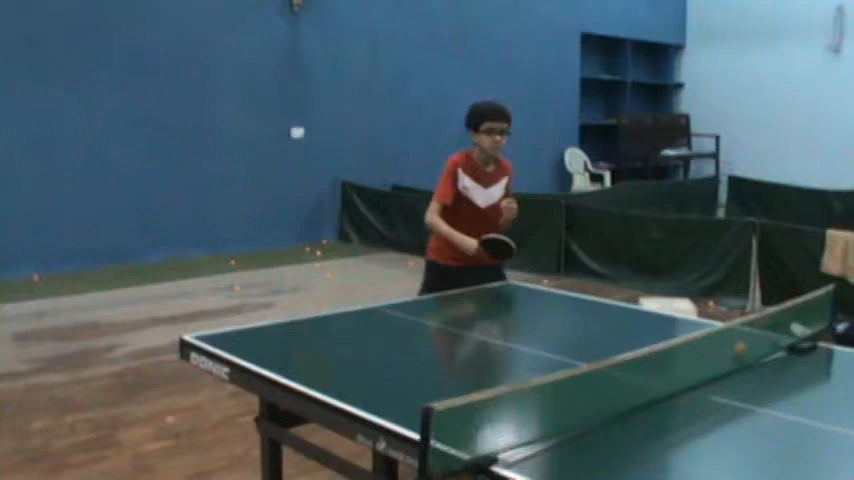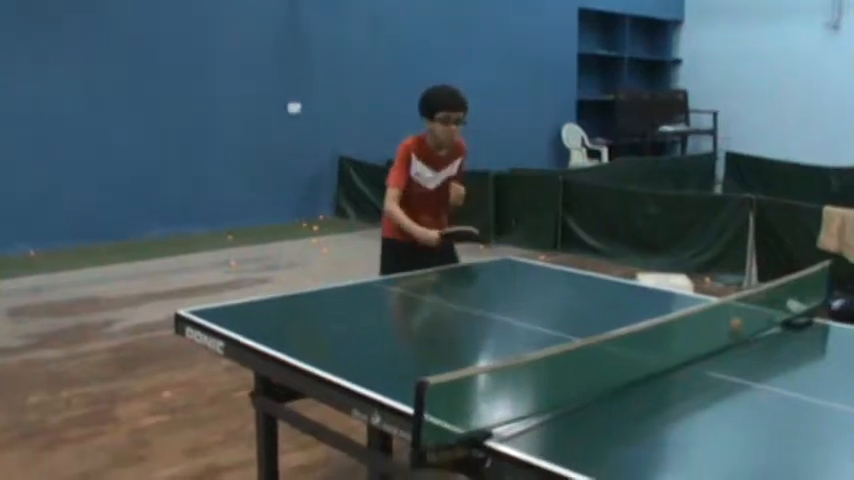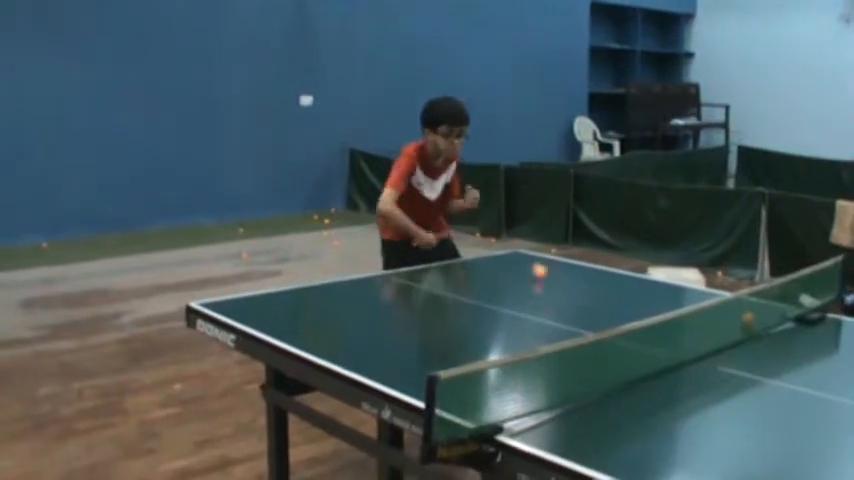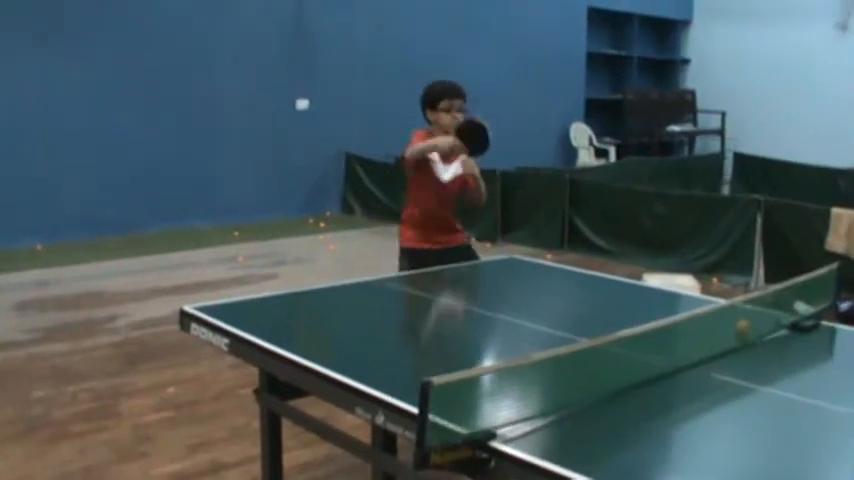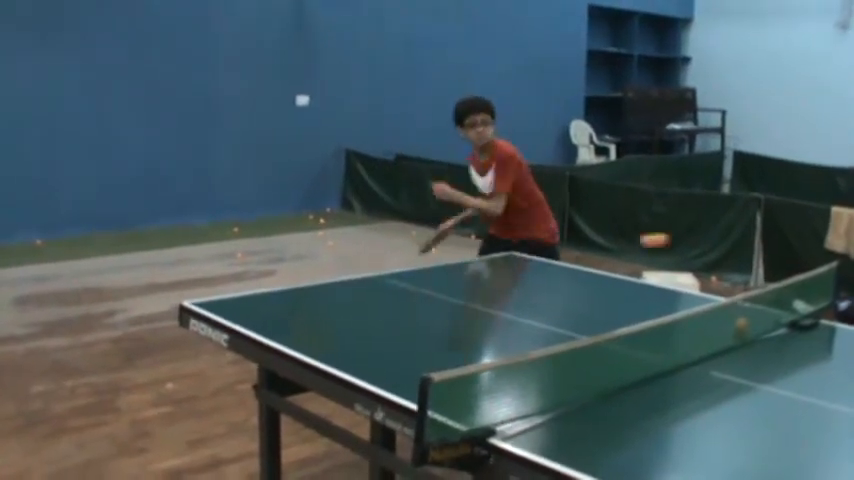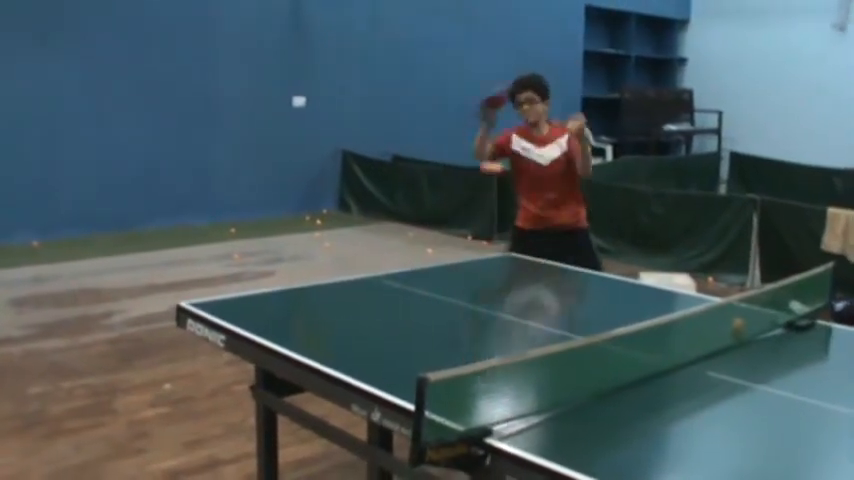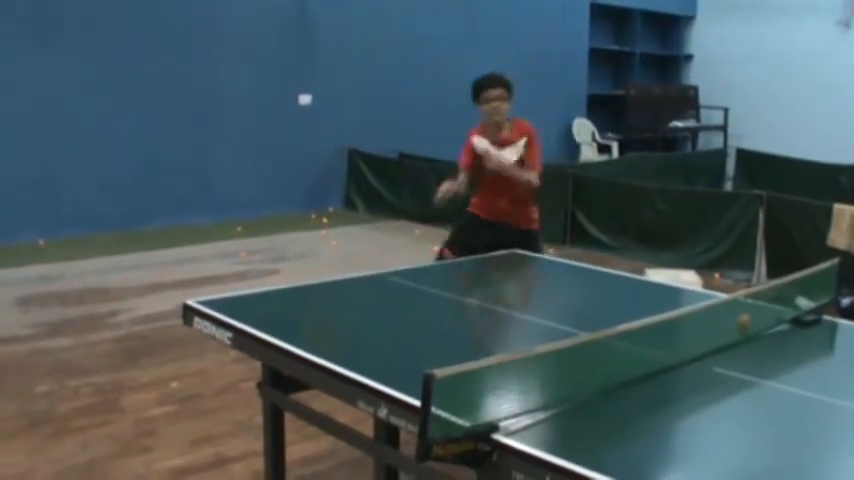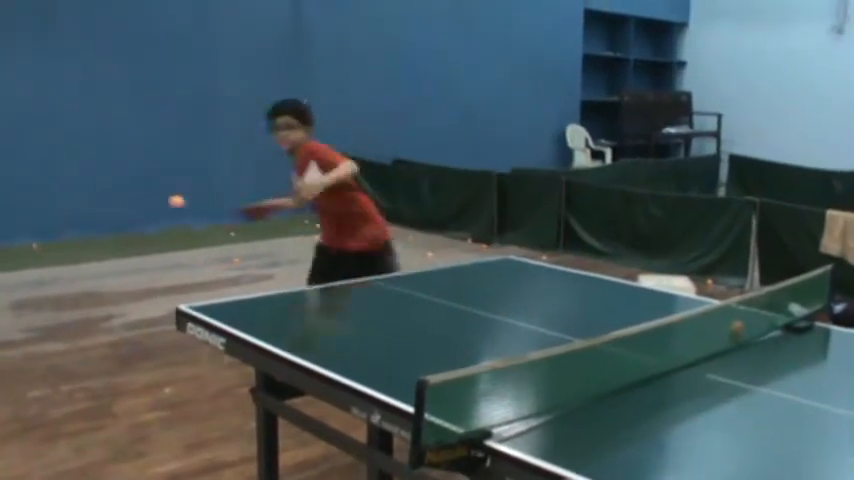
dt=0.4s
person 1, frame 1
left shoulder: (505, 170)
right shoulder: (457, 165)
left elbow: (500, 226)
right elbow: (431, 217)
left wrist: (508, 217)
right wrist: (461, 241)
left hip: (486, 262)
right hip: (445, 262)
person 1, frame 2
left shoulder: (459, 150)
right shoulder: (410, 148)
left elbow: (450, 202)
right elbow: (390, 204)
left wrist: (457, 198)
right wrist: (419, 232)
left hip: (437, 236)
right hip: (400, 237)
person 1, frame 3
left shoulder: (453, 157)
right shoulder: (411, 156)
left elbow: (450, 206)
right elbow: (384, 206)
left wrist: (467, 204)
right wrist: (419, 234)
left hip: (436, 235)
right hip: (399, 237)
person 1, frame 4
left shoulder: (464, 150)
right shoulder: (421, 139)
left elbow: (480, 200)
right elbow: (411, 154)
left wrist: (475, 177)
right wrist: (440, 143)
left hip: (454, 241)
right hip: (418, 243)
person 1, frame 5
left shoulder: (505, 154)
right shoulder: (474, 161)
left elbow: (496, 208)
left wrist: (453, 195)
right wrist: (457, 219)
left hip: (537, 235)
right hip: (503, 235)
person 1, frame 6
left shoulder: (565, 133)
right shoulder: (513, 138)
left elbow: (585, 172)
right elbow: (481, 156)
left wrist: (581, 137)
right wrist: (485, 127)
left hip: (570, 223)
right hip: (529, 226)
person 1, frame 7
left shoulder: (526, 132)
right shoulder: (476, 138)
left elbow: (533, 182)
right elbow: (462, 184)
left wrist: (506, 167)
right wrist: (450, 187)
left hip: (521, 220)
right hip: (483, 215)
right knee: (445, 262)
person 1, frame 8
left shoulder: (315, 151)
right shoulder: (301, 163)
left elbow: (349, 168)
left wrist: (319, 183)
right wrist: (273, 204)
left hip: (367, 236)
right hip: (334, 241)
